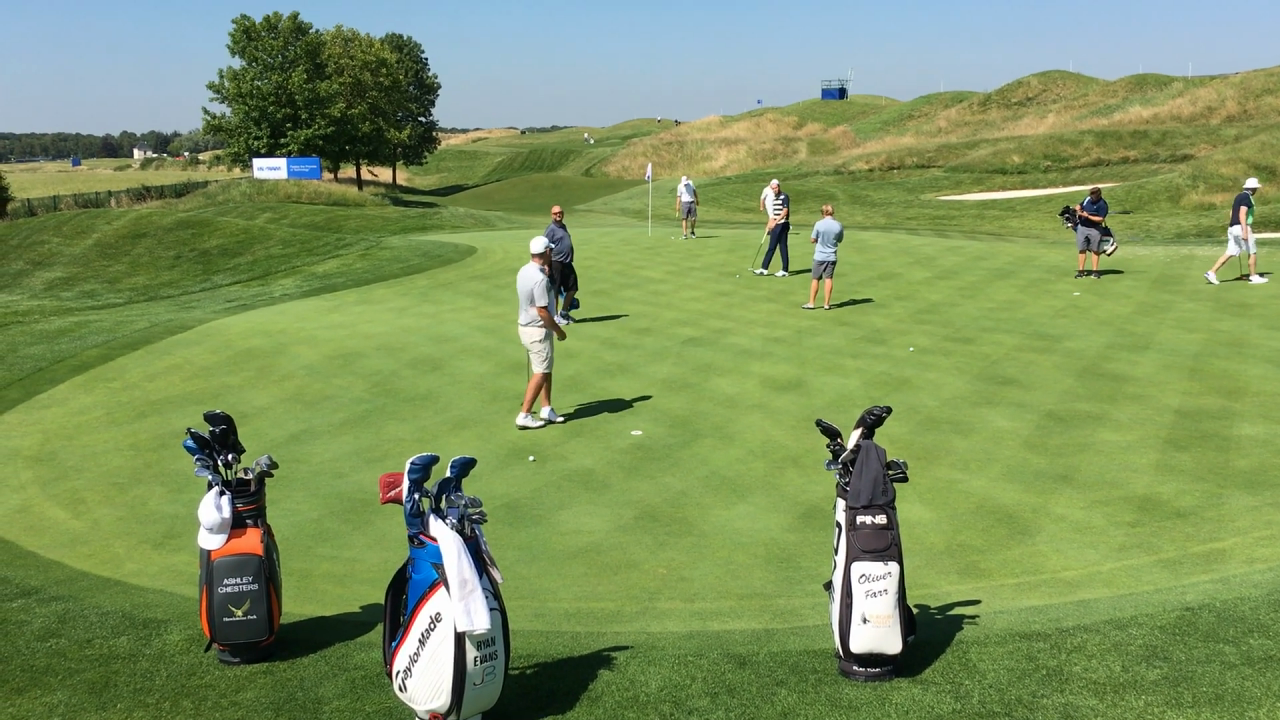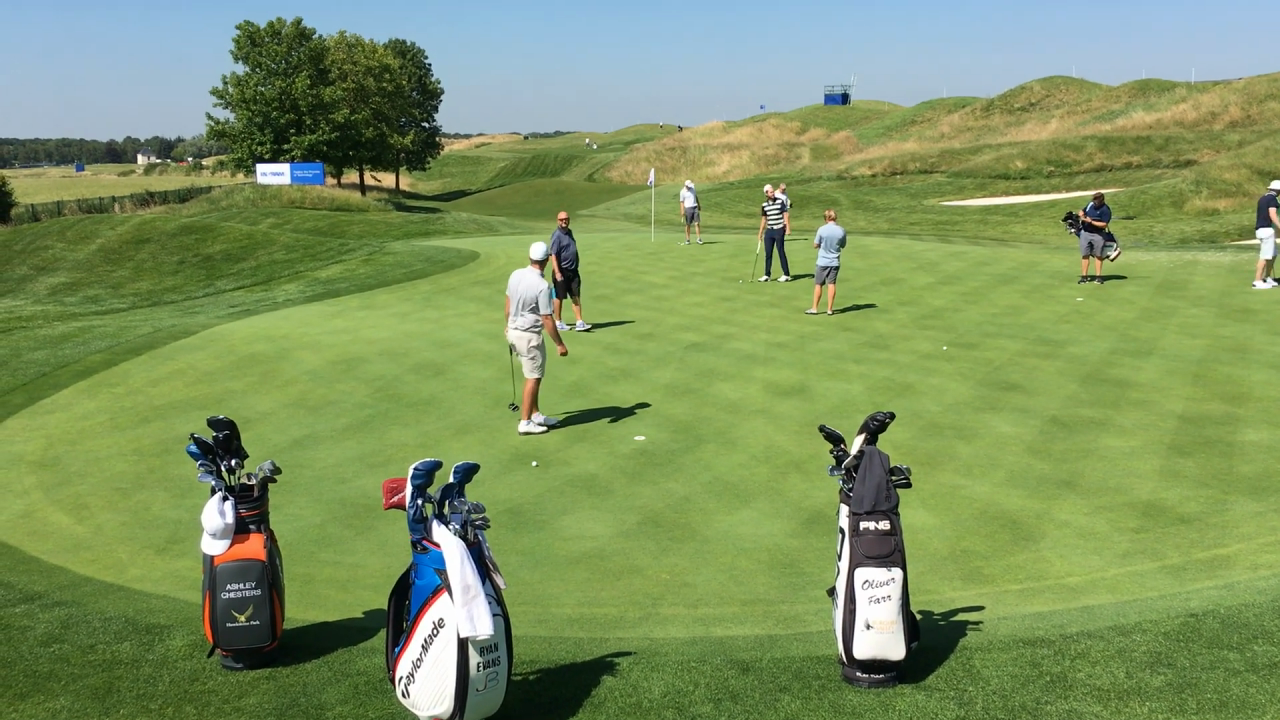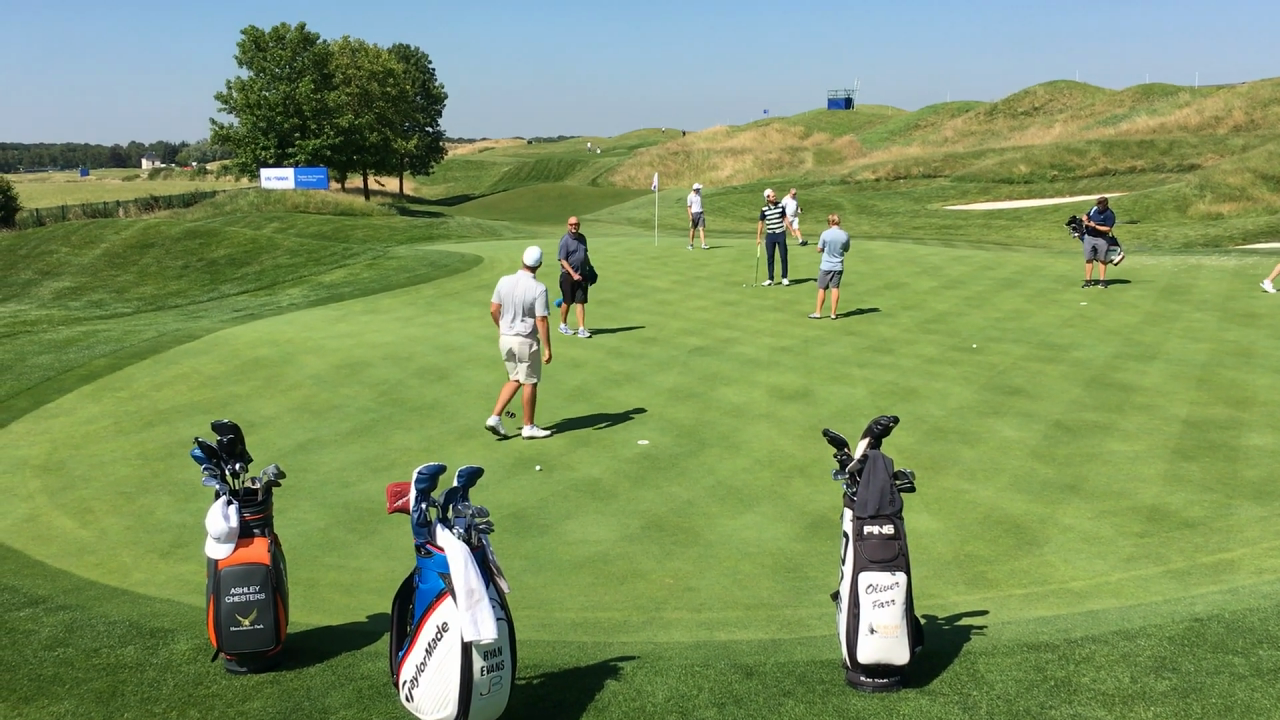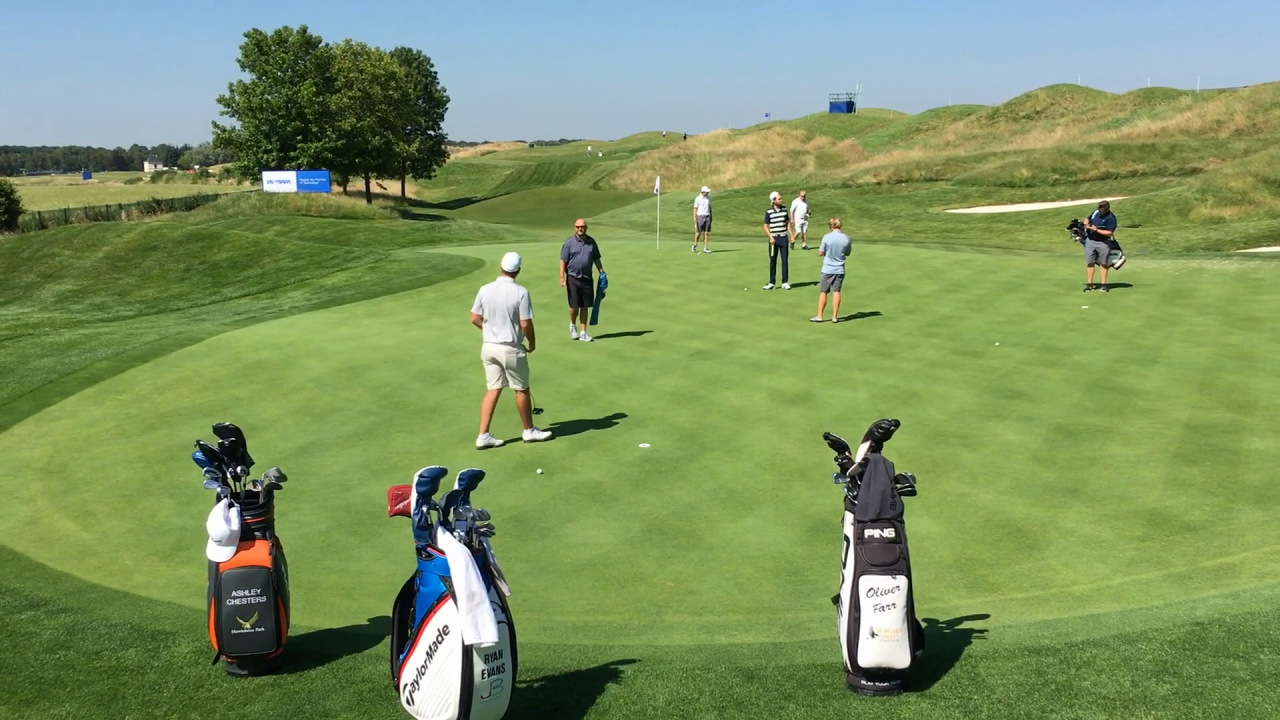
dt=0.3s
person 1, frame 1
left shoulder: (525, 270)
right shoulder: (539, 278)
right elbow: (542, 311)
right wrist: (559, 331)
left hip: (528, 326)
right hip: (536, 330)
left knee: (544, 370)
right knee: (541, 373)
left ankle: (546, 410)
right ankle: (524, 415)
person 1, frame 2
left shoulder: (516, 274)
right shoulder: (542, 285)
left elbow: (508, 302)
right elbow: (547, 319)
left wrist: (508, 324)
right wrist: (560, 344)
left hip: (514, 332)
right hip: (529, 336)
left knee: (531, 375)
right knee: (534, 377)
left ankle: (535, 414)
right ankle: (526, 422)
person 1, frame 3
left shoulder: (504, 281)
right shoulder: (539, 288)
left elbow: (494, 310)
right elbow: (541, 321)
right wrist: (547, 348)
left hip: (506, 339)
right hip: (526, 341)
left knee: (514, 380)
right knee: (529, 383)
left ankle: (495, 417)
right ankle: (528, 427)
person 1, frame 4
left shoulder: (484, 290)
right shoulder: (520, 292)
left elbow: (474, 319)
right elbow: (526, 324)
right wrist: (532, 343)
left hip: (489, 347)
right hip: (510, 348)
left knee: (493, 390)
right knee: (522, 389)
left ankle: (483, 435)
right ankle: (529, 430)
